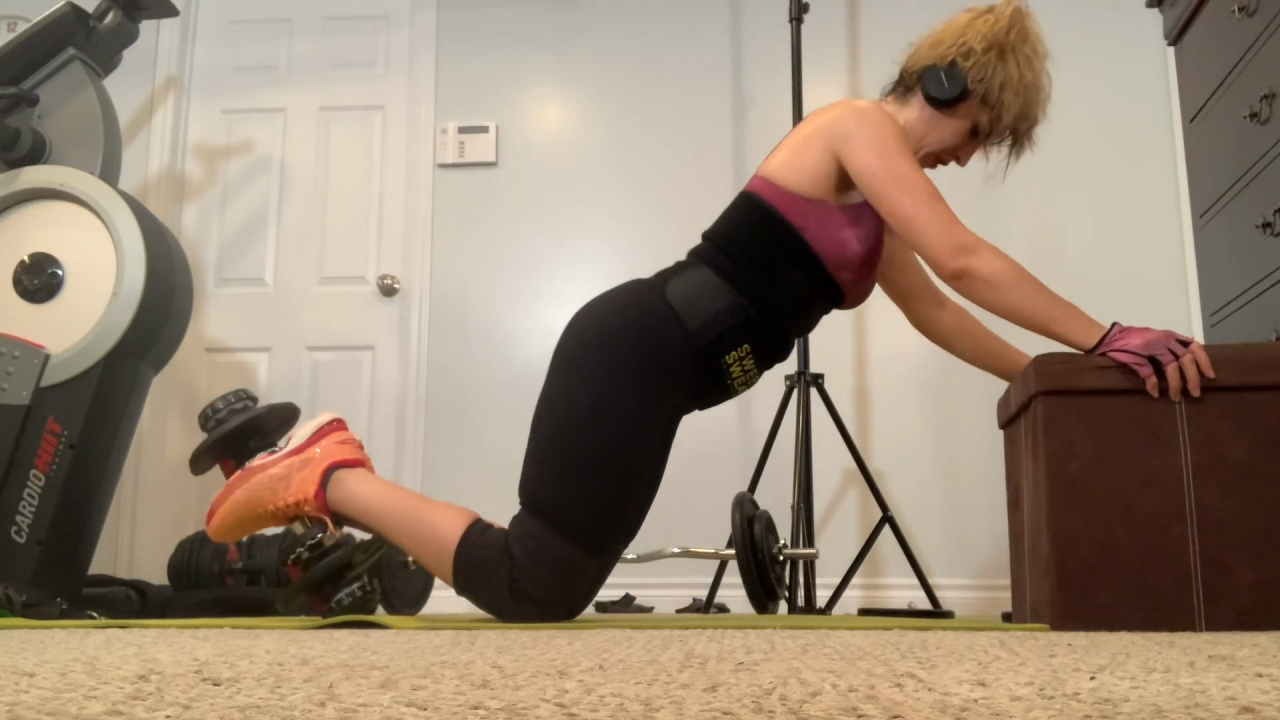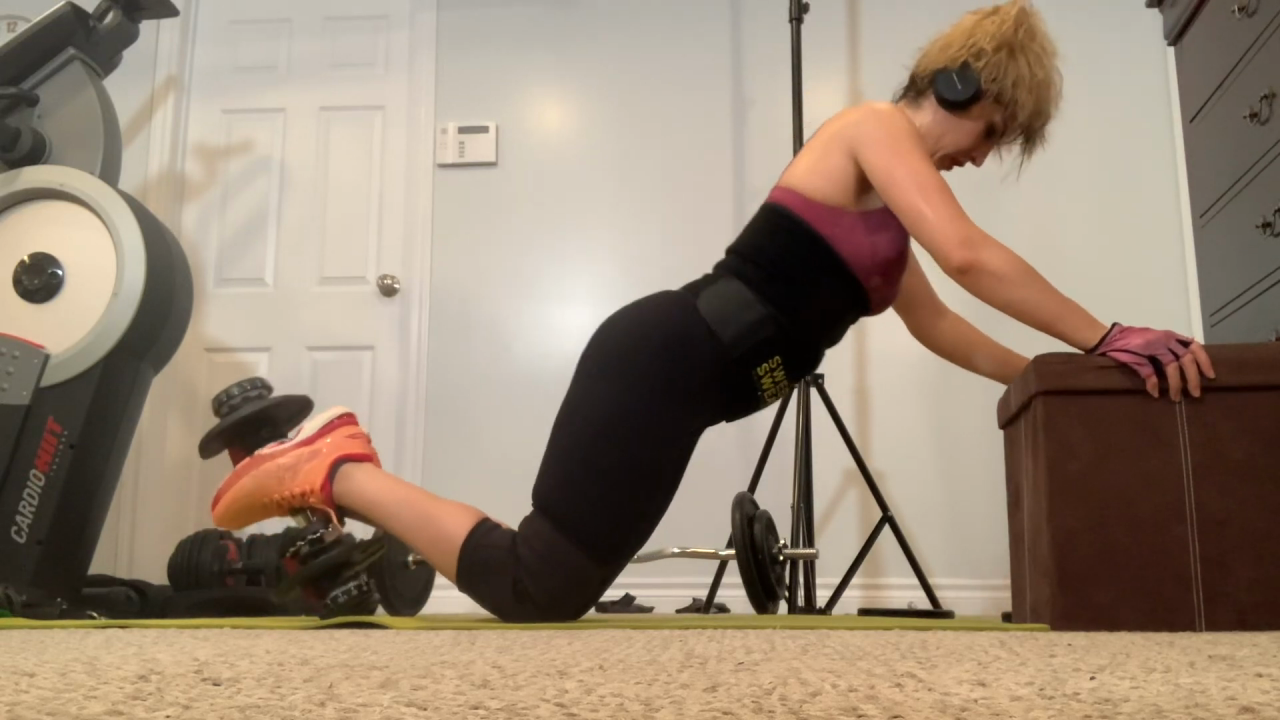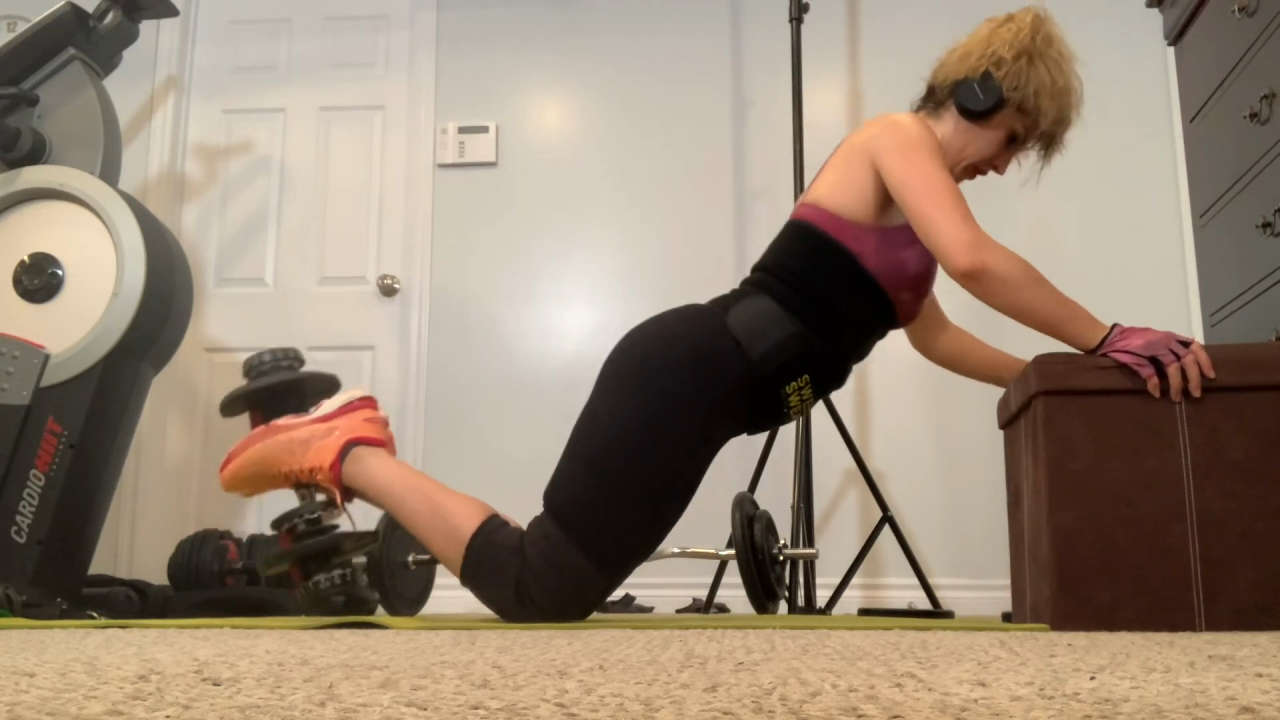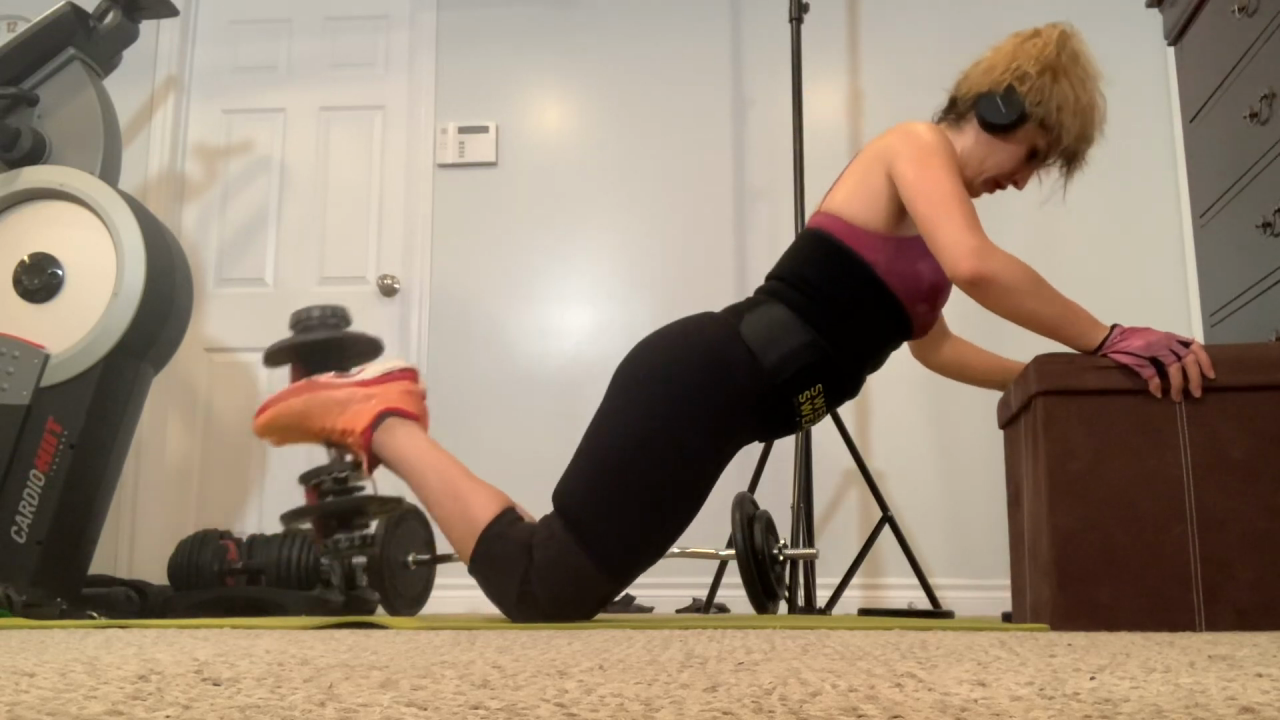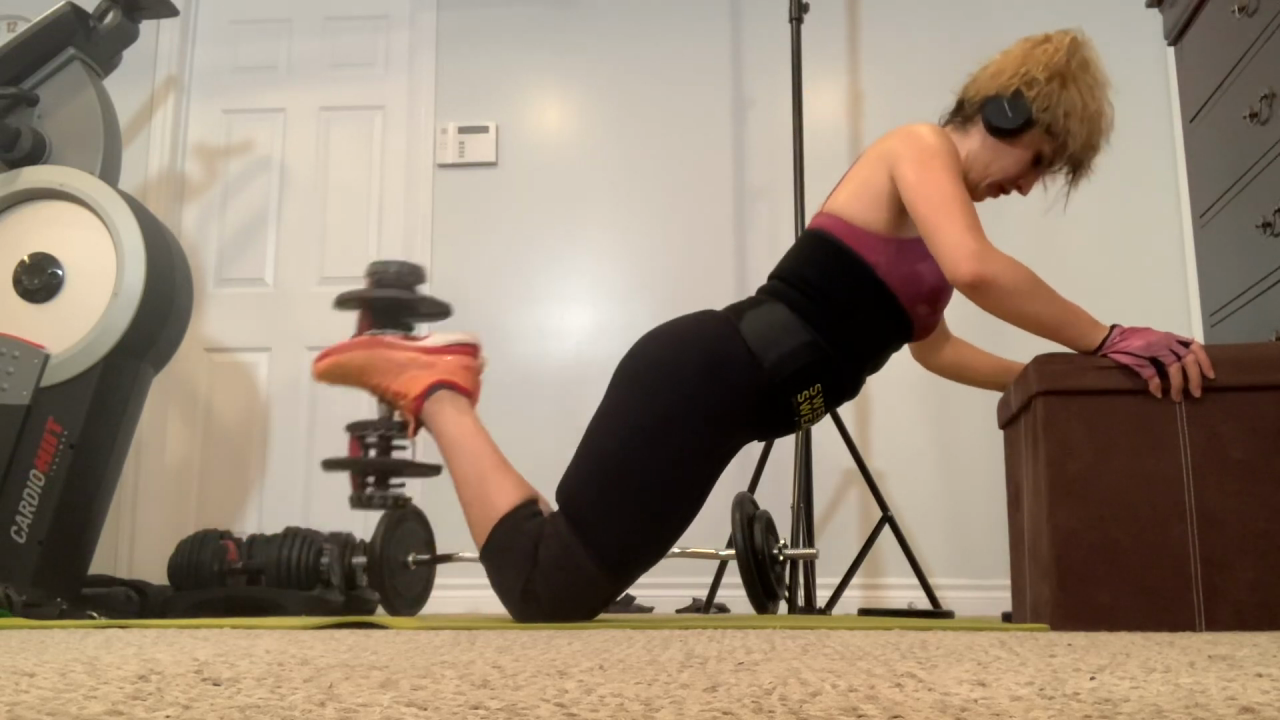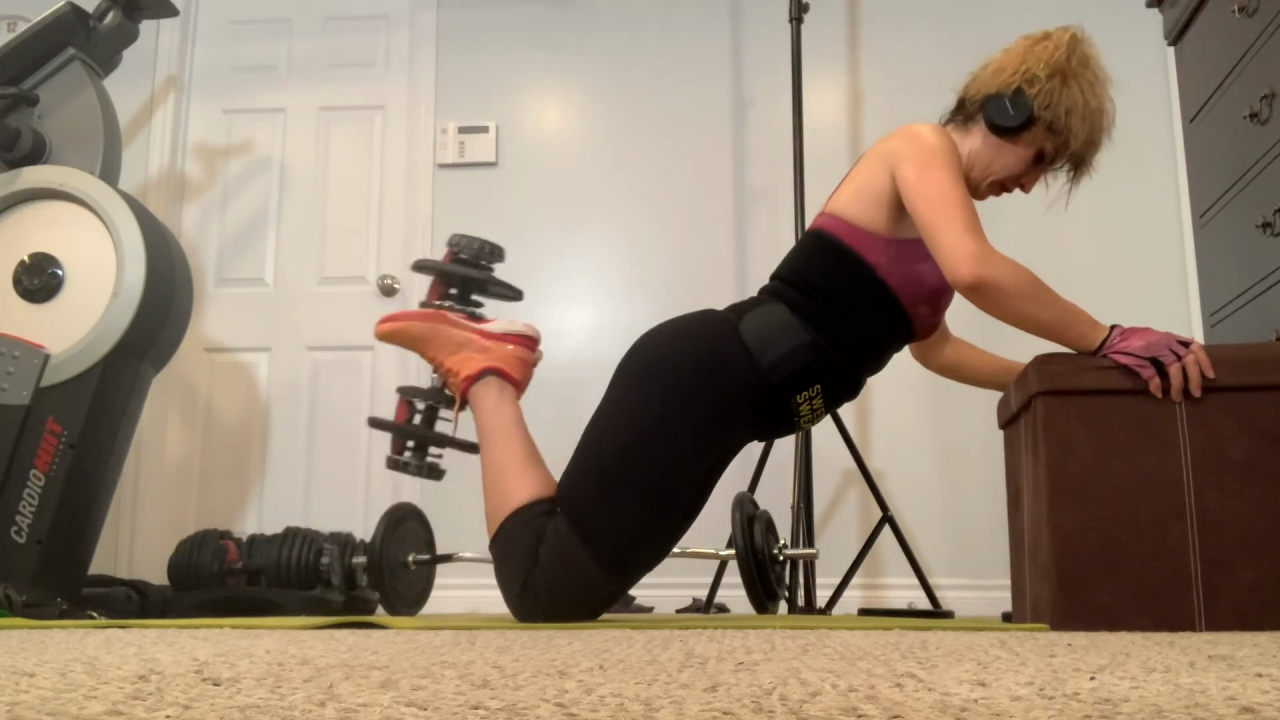
dt=0.2s
person 1, frame 1
left shoulder: (872, 201)
right shoulder: (858, 126)
left elbow: (933, 310)
right elbow: (961, 260)
right wrist: (1106, 338)
left hip: (654, 372)
right hip: (633, 352)
left knee: (546, 582)
right knee: (533, 589)
left ankle: (344, 488)
right ankle: (326, 477)
person 1, frame 2
left shoulder: (885, 202)
right shoulder: (875, 128)
left elbow: (932, 322)
right elbow: (967, 255)
right wrist: (1108, 339)
left hip: (675, 380)
right hip: (662, 363)
left knee: (552, 584)
right knee: (537, 590)
left ankle: (346, 482)
right ankle: (332, 469)
person 1, frame 3
left shoulder: (905, 203)
right shoulder: (896, 139)
left elbow: (933, 333)
right elbow: (975, 261)
right wrist: (1109, 340)
left hip: (696, 387)
right hip: (685, 377)
left knee: (554, 584)
right knee: (539, 590)
left ankle: (360, 460)
right ankle: (345, 452)
person 1, frame 4
left shoulder: (923, 204)
right shoulder: (914, 146)
left elbow: (933, 343)
right elbow: (978, 267)
right wrist: (1106, 340)
left hip: (710, 393)
right hip: (700, 383)
left knee: (554, 584)
right knee: (541, 589)
left ankle: (387, 421)
right ankle: (379, 419)
person 1, frame 5
left shoulder: (929, 198)
right shoulder: (918, 146)
left elbow: (932, 346)
right elbow: (978, 271)
right wrist: (1105, 340)
left hip: (716, 390)
right hip: (699, 380)
left knee: (564, 582)
right knee: (547, 591)
left ankle: (437, 386)
right ankle: (435, 388)
person 1, frame 6
left shoulder: (934, 204)
right shoulder: (919, 147)
left elbow: (932, 345)
right elbow: (977, 273)
right wrist: (1106, 340)
left hip: (720, 390)
right hip: (701, 378)
left knee: (568, 583)
right knee: (548, 590)
left ankle: (490, 370)
right ankle: (485, 367)
